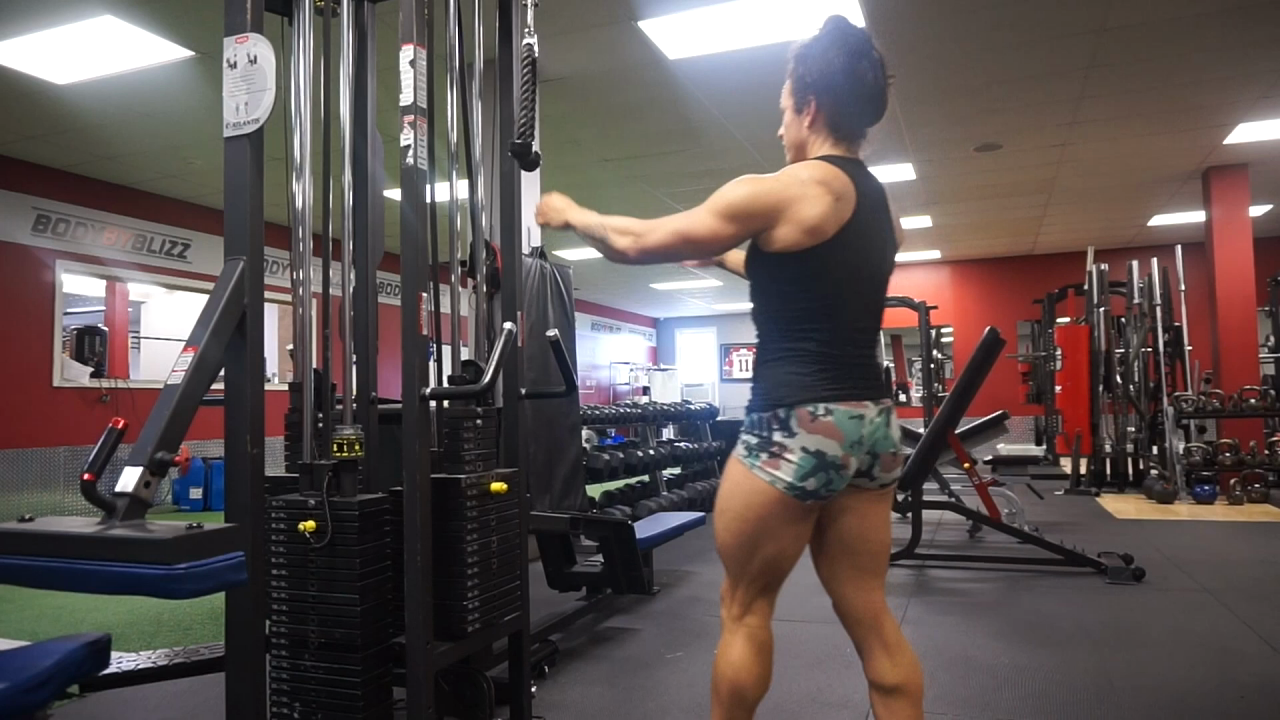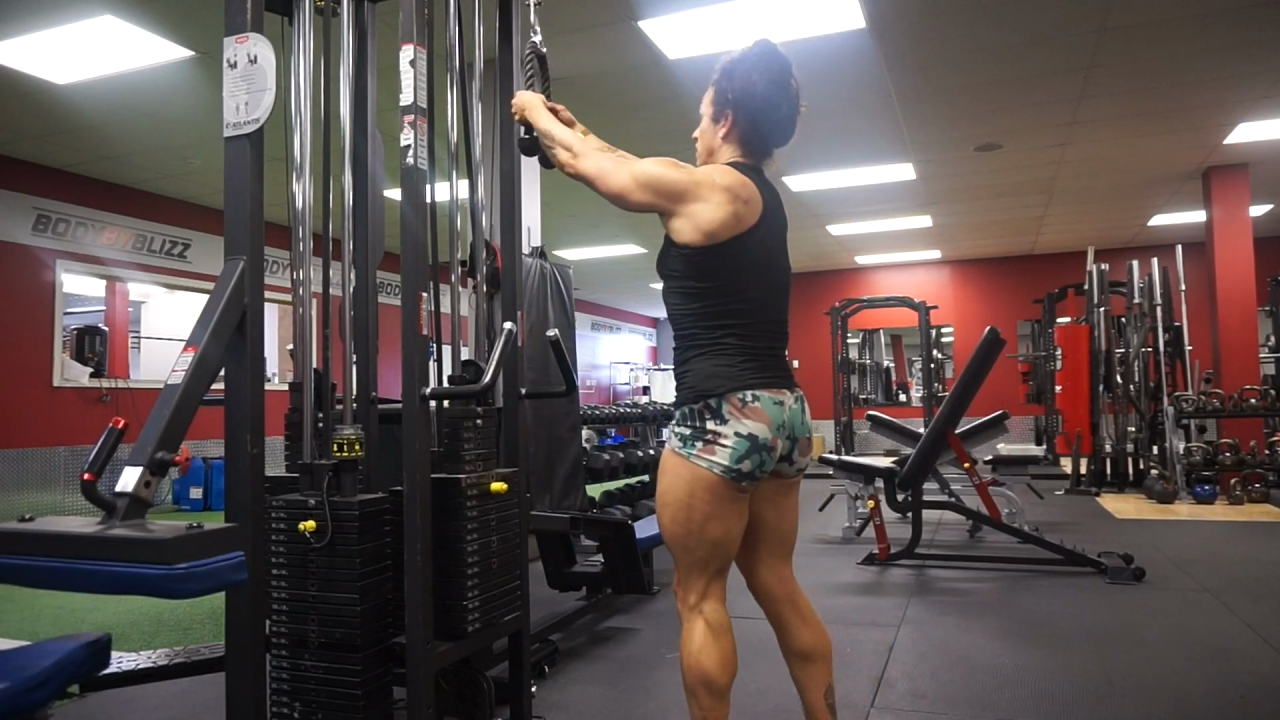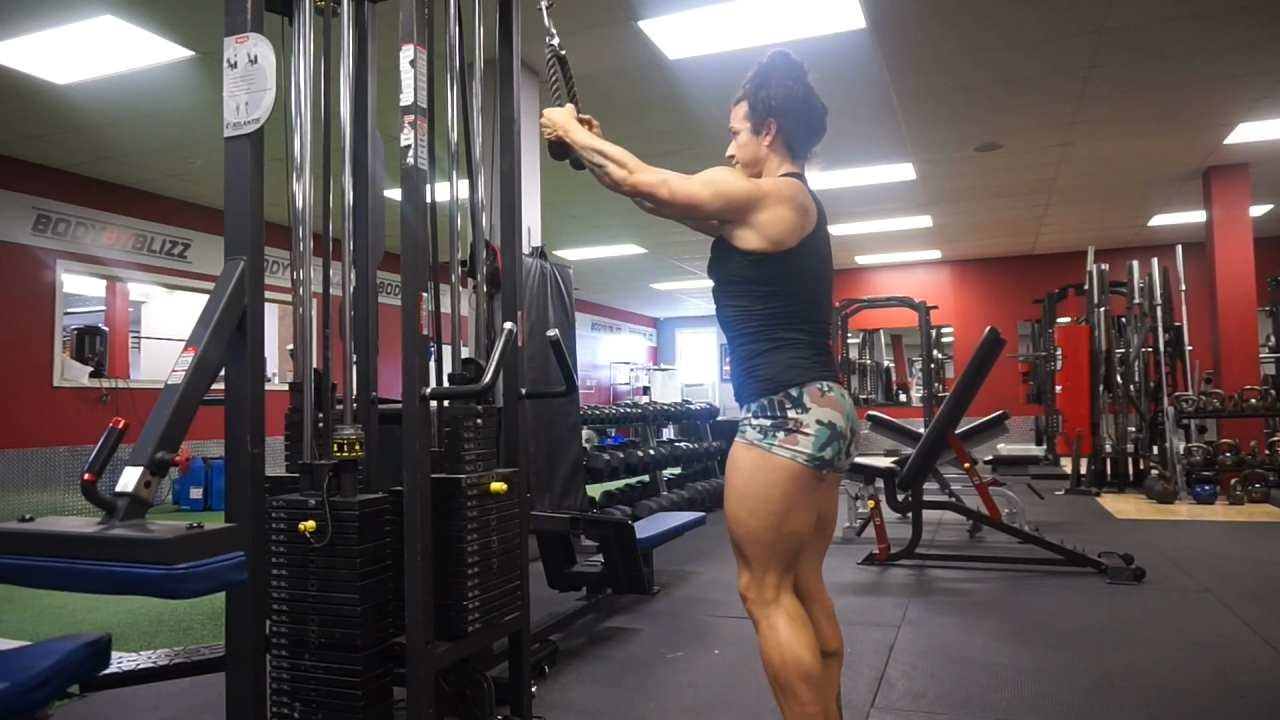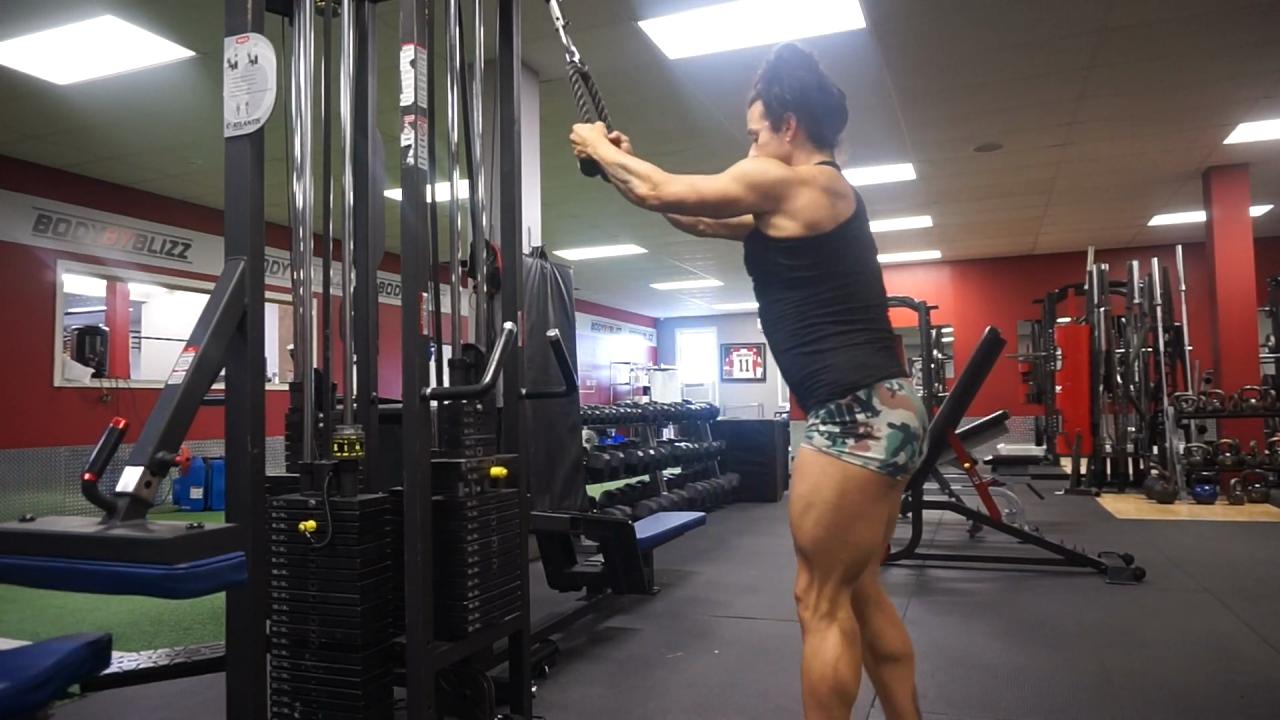
dt=0.7s
person 1, frame 1
left shoulder: (784, 190)
right shoulder: (878, 208)
left elbow: (641, 243)
left wrist: (573, 215)
right wrist: (717, 250)
left hip: (797, 426)
right hip: (867, 422)
left knee: (744, 607)
right knee: (867, 615)
person 1, frame 2
left shoulder: (701, 186)
right shoulder: (761, 197)
left elbow: (579, 165)
right elbow: (630, 171)
left wrist: (535, 113)
right wrist: (577, 127)
left hip: (722, 416)
right hip: (780, 410)
left knee: (699, 597)
right knee: (776, 587)
person 1, frame 3
left shoulder: (760, 195)
right shoulder: (789, 204)
left elbow: (641, 180)
right elbow: (662, 196)
left wrist: (570, 133)
right wrist: (595, 146)
left hip: (786, 412)
right hip: (816, 409)
left knee: (767, 593)
right knee: (801, 589)
person 1, frame 4
left shoulder: (791, 183)
right shoulder: (815, 198)
left elbow: (659, 192)
right elbow: (700, 220)
left wrist: (599, 147)
right wrist: (623, 160)
left hip: (855, 413)
right hip: (878, 409)
left knee: (821, 600)
right knee: (857, 593)
